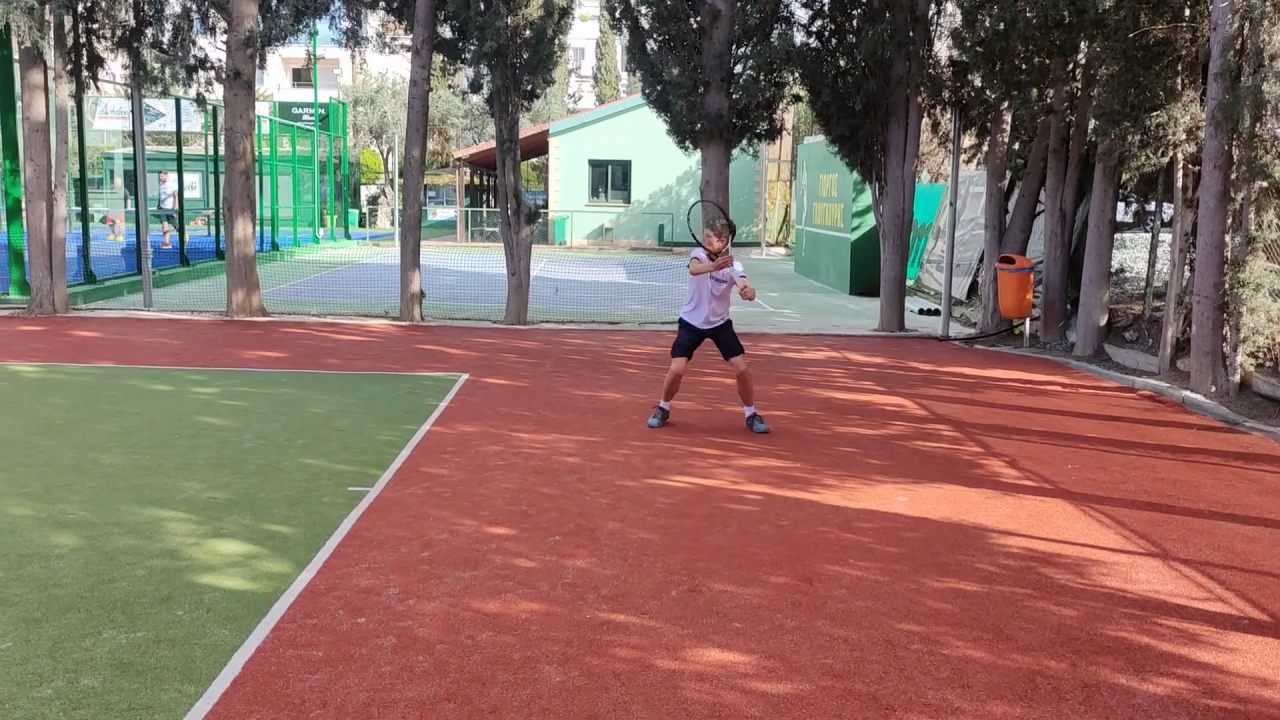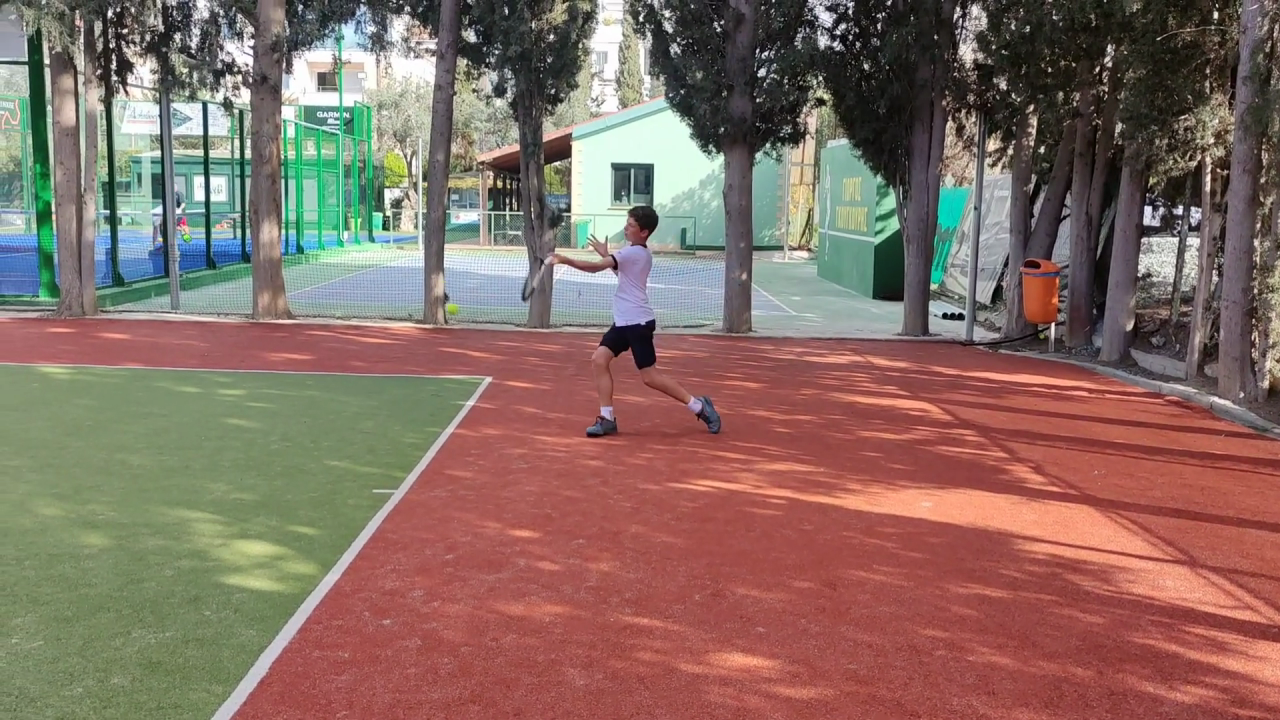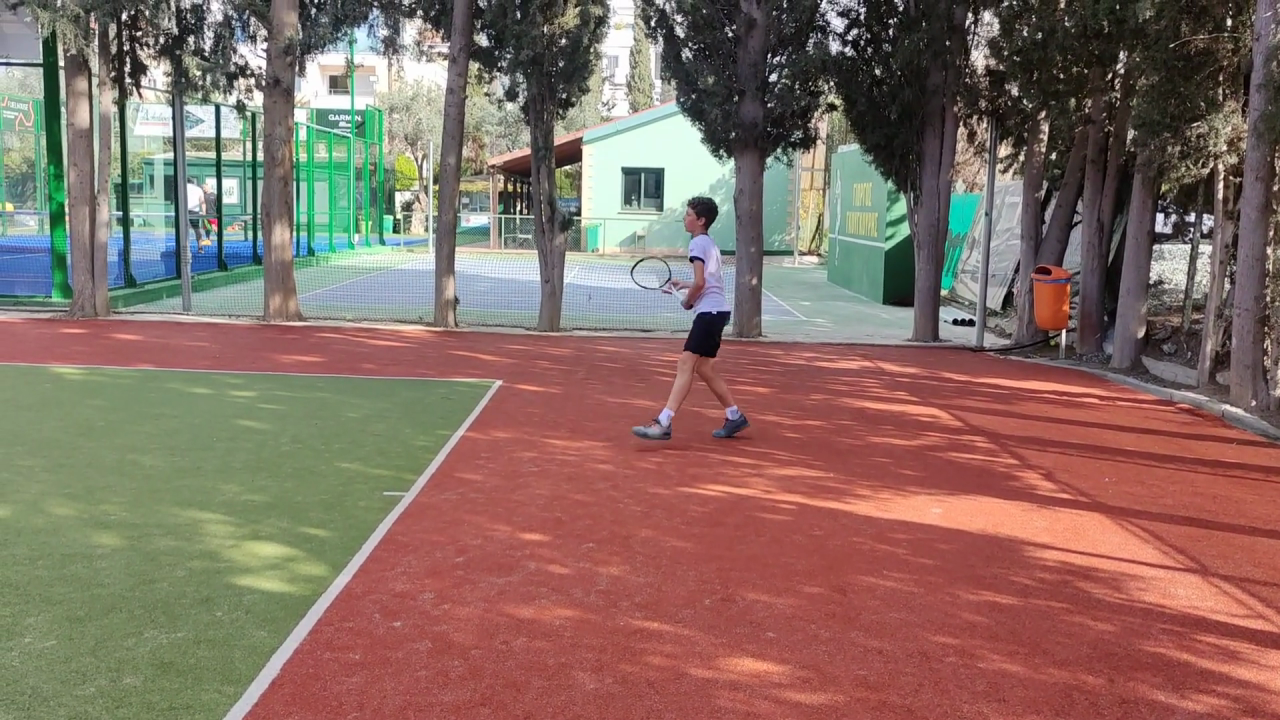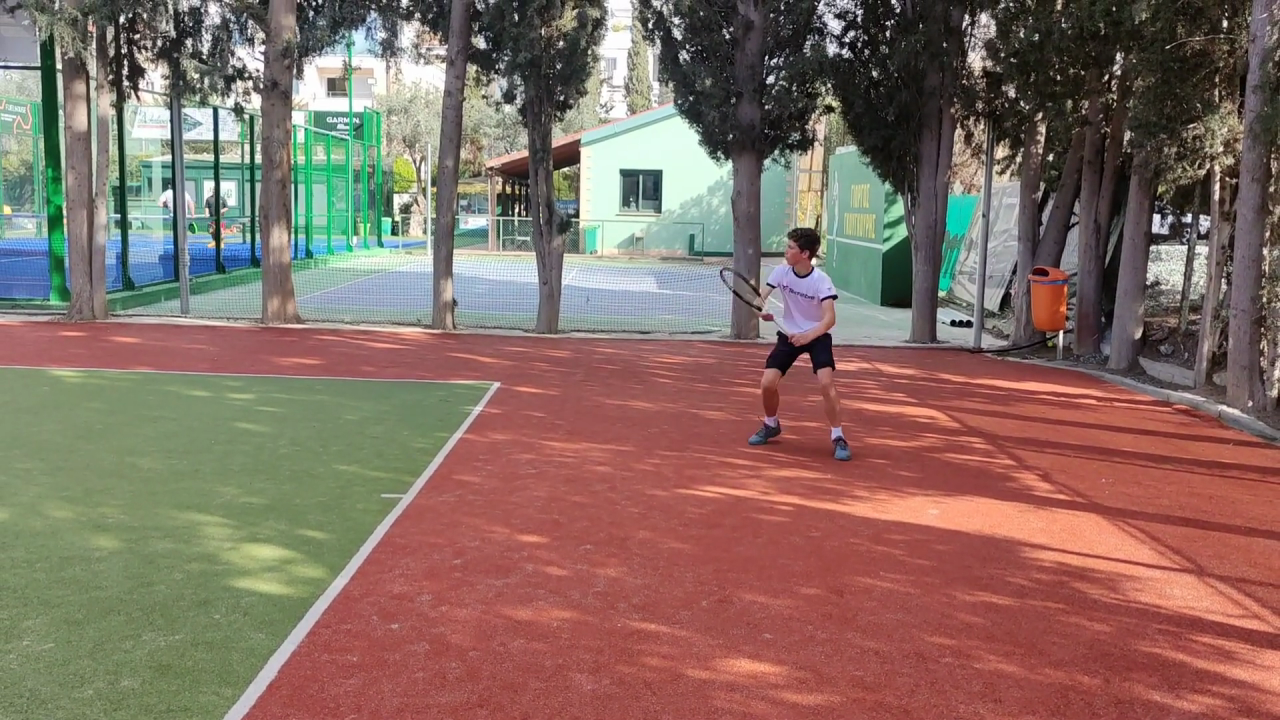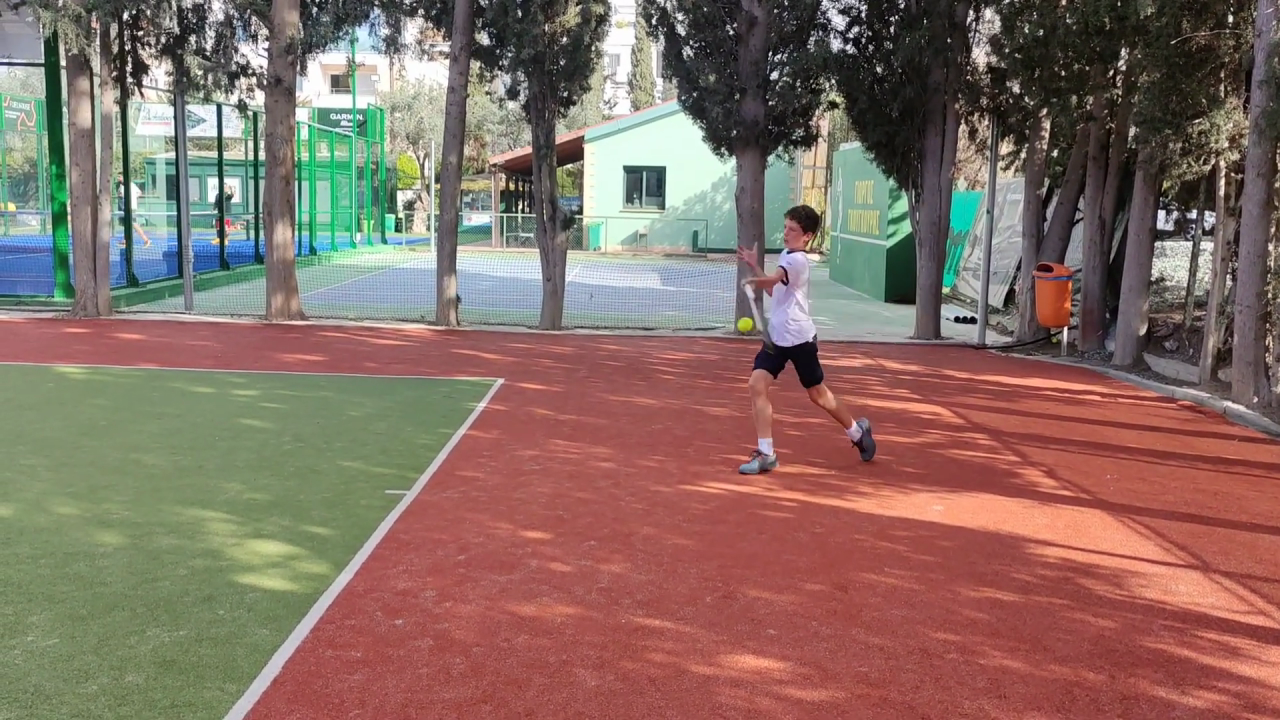
dt=1s
person 1, frame 1
left shoulder: (734, 267)
right shoulder: (699, 255)
left elbow: (744, 288)
right elbow: (694, 269)
left wrist: (748, 293)
right wrist: (714, 266)
left hip: (720, 323)
right hip: (691, 322)
left knee: (741, 369)
right knee: (676, 370)
left ankle: (751, 414)
right ankle: (663, 408)
person 1, frame 2
left shoulder: (636, 254)
right shoulder: (634, 251)
left elbow: (593, 266)
left wrist: (563, 259)
right wrist: (601, 255)
left hip: (639, 323)
right hip: (623, 321)
left knee: (650, 376)
right knee: (599, 360)
left ankle: (700, 406)
right ankle: (607, 419)
person 1, frame 3
left shoulder: (698, 244)
right shoulder: (709, 244)
left elbow: (699, 283)
left wrist: (687, 301)
right wrist: (683, 283)
left hip: (711, 311)
right hip: (716, 311)
left knee: (685, 365)
right knee: (703, 368)
left ankle: (662, 423)
right ankle: (735, 416)
person 1, frame 4
left shoulder: (822, 280)
right shoulder: (781, 271)
left elbow: (830, 318)
right elbow: (762, 297)
left wrist: (809, 335)
right wrist: (763, 310)
left hip: (817, 336)
right hip: (789, 335)
left knee: (826, 383)
right knee: (768, 383)
left ankle: (838, 438)
right ankle: (771, 425)
person 1, frame 5
left shoulder: (796, 261)
right shoulder: (786, 257)
left elbow: (770, 280)
right elbow: (774, 289)
right wrist: (753, 264)
left hip: (798, 341)
right hip: (776, 338)
left knee: (818, 395)
right knee: (757, 386)
left ankle: (857, 432)
right ankle: (765, 454)
